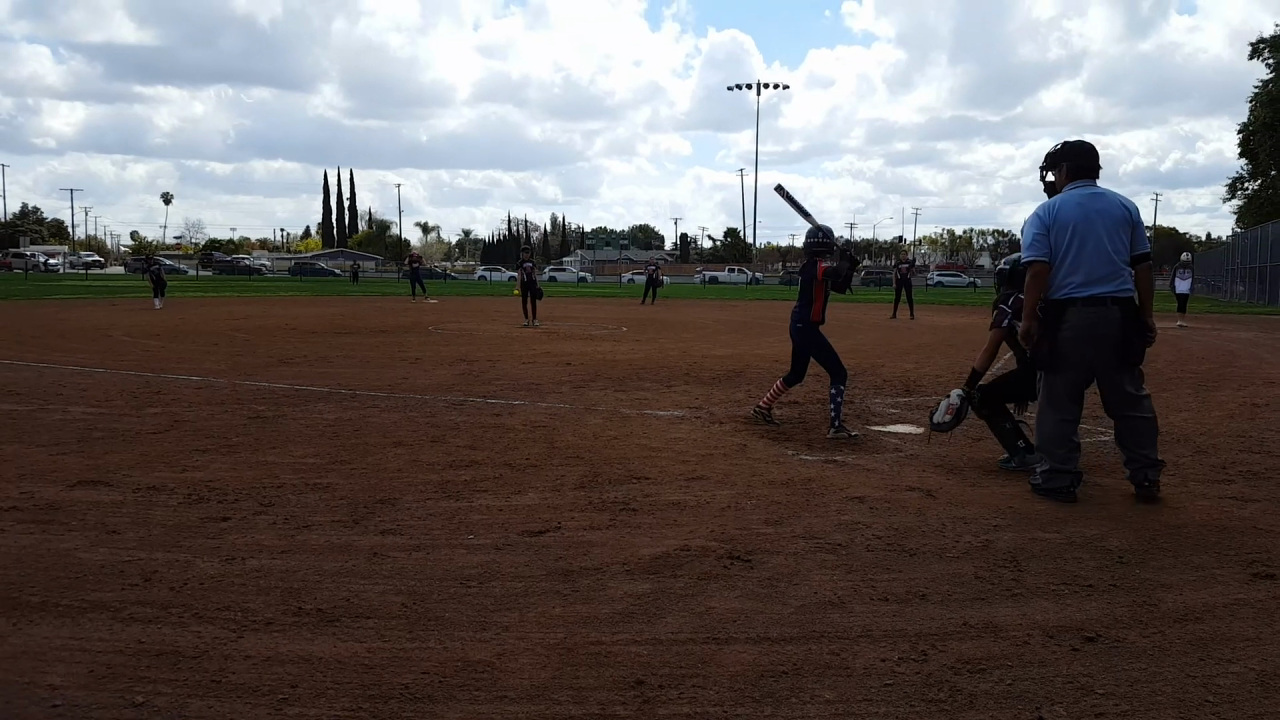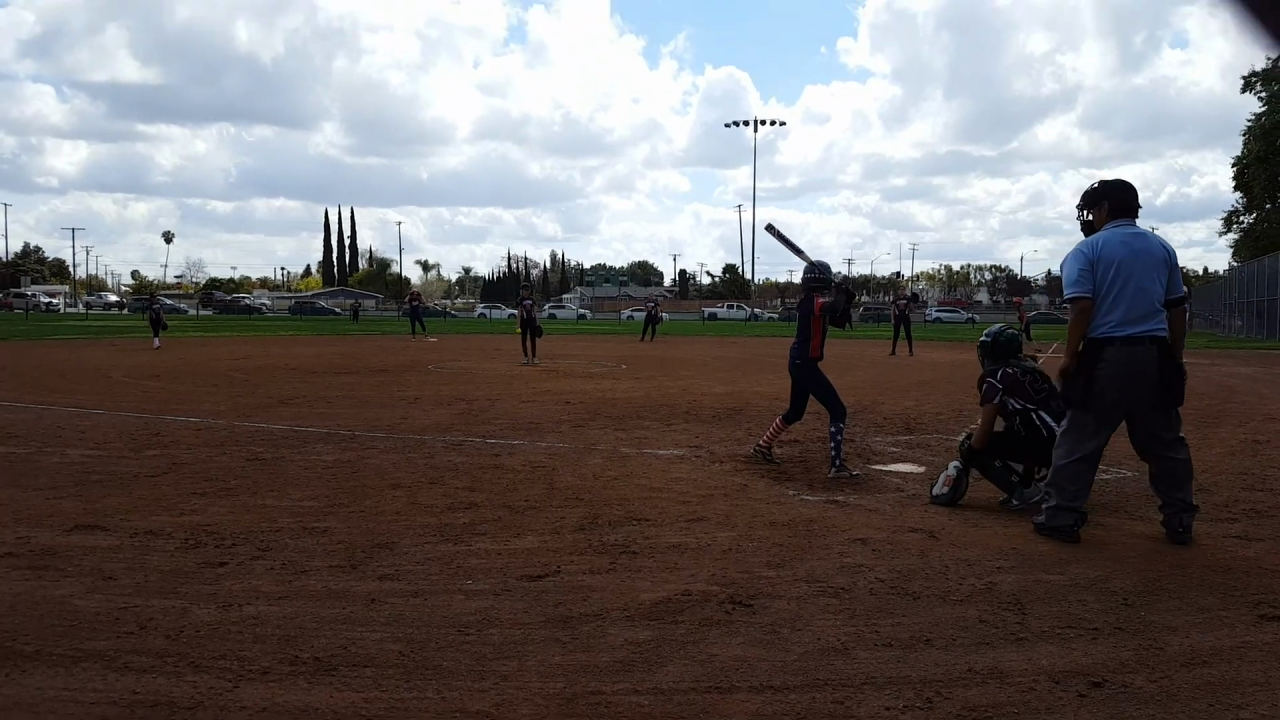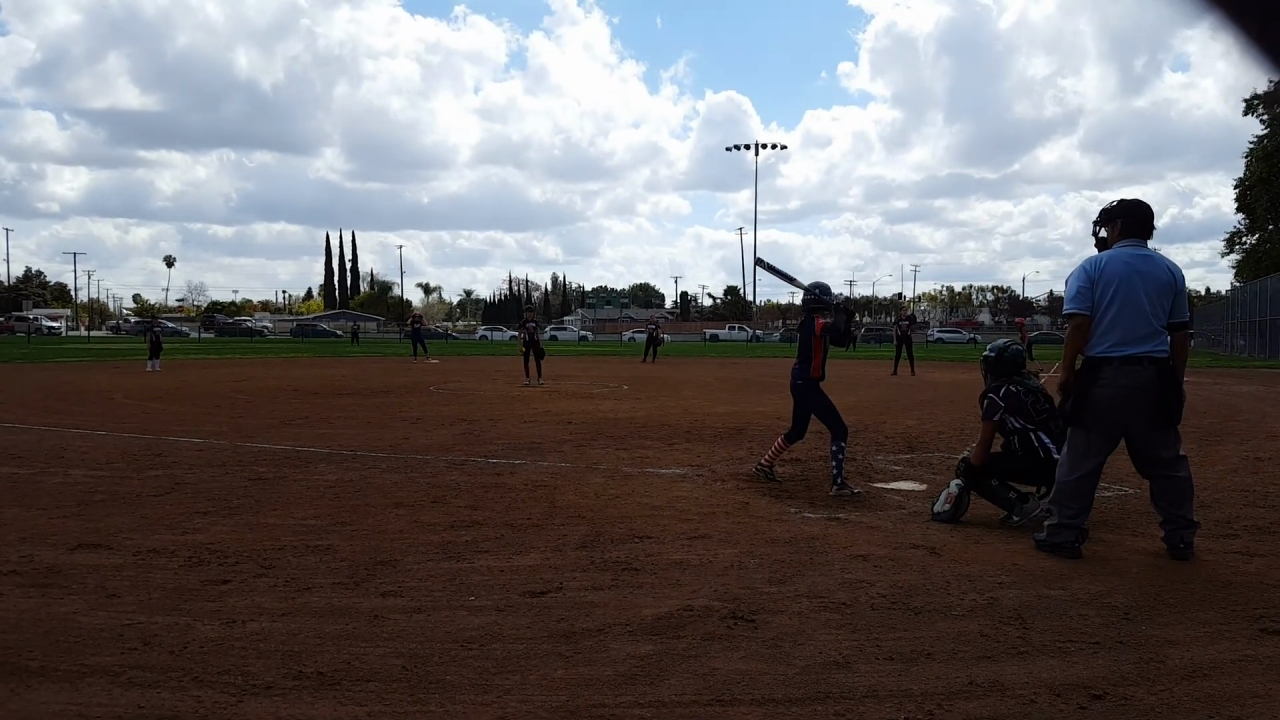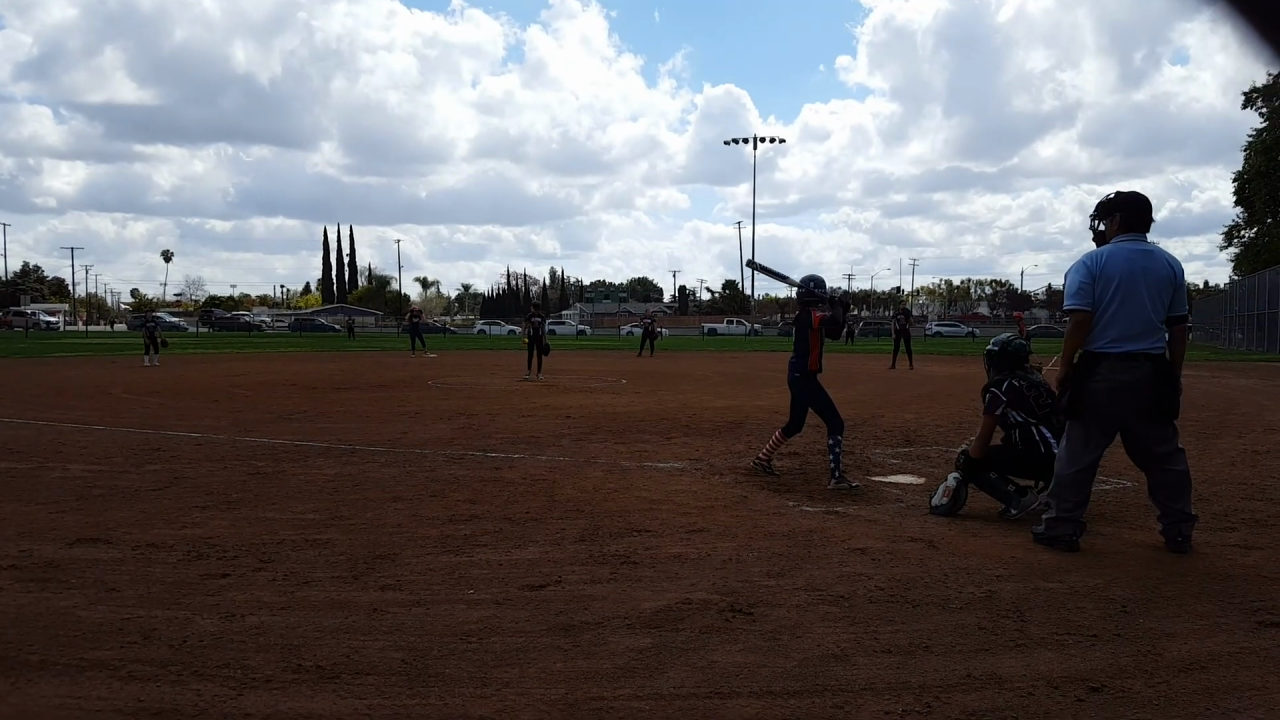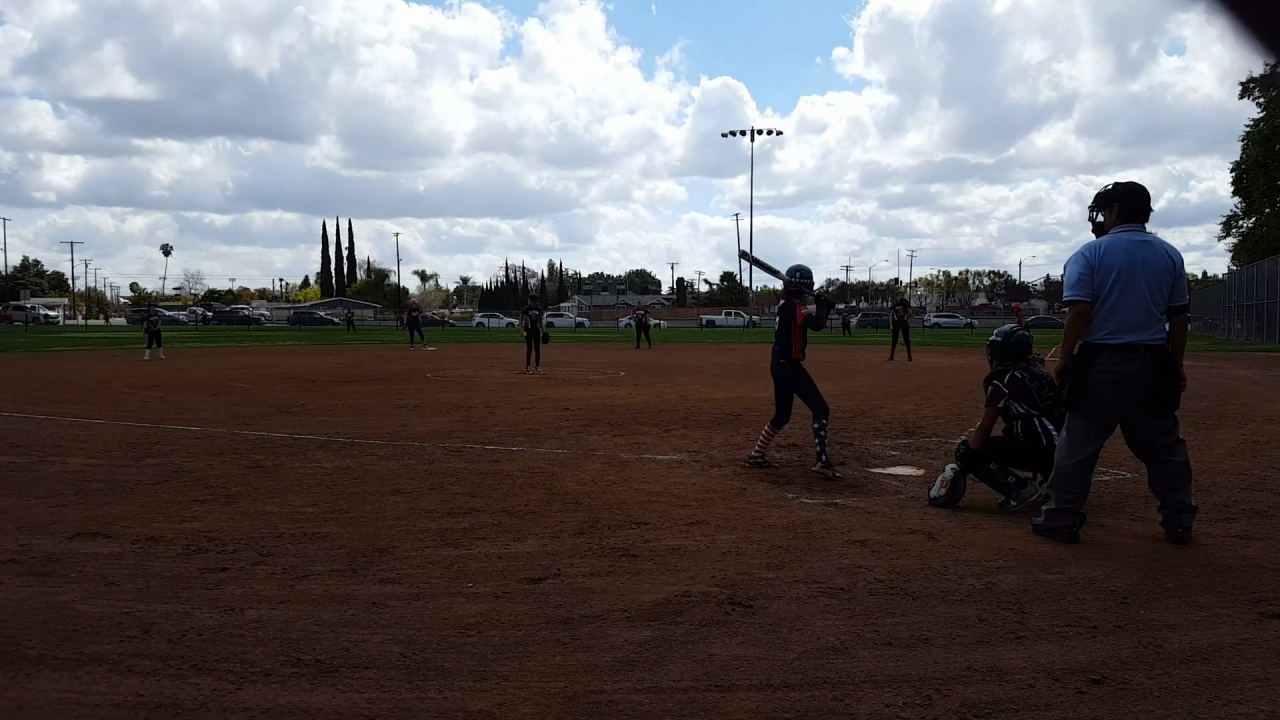
dt=0.5s
person 1, frame 1
left shoulder: (1047, 211)
right shoulder: (1125, 207)
left elbow: (1038, 271)
right elbow: (1142, 266)
left wrist: (1029, 318)
right wrist: (1146, 316)
left hip: (1068, 317)
right hip: (1119, 315)
left knee: (1060, 402)
right knee: (1130, 400)
left ankle: (1058, 478)
right ankle: (1146, 476)
person 1, frame 2
left shoulder: (1088, 249)
right shoulder: (1163, 248)
left elbow: (1082, 307)
right elbow: (1176, 309)
left wrist: (1069, 356)
right wrist: (1177, 358)
left hip: (1106, 357)
right hip: (1155, 357)
left knee: (1080, 440)
right knee: (1165, 442)
left ankle: (1062, 517)
right ankle: (1180, 520)
person 1, frame 3
left shoulder: (1092, 267)
right shoulder: (1171, 271)
left elbow: (1080, 324)
right elbow: (1180, 333)
left wrist: (1067, 370)
right wrist: (1176, 381)
left hip: (1103, 376)
right hip: (1154, 377)
left knee: (1081, 459)
right knee: (1166, 460)
left ankle: (1064, 534)
right ankle: (1181, 537)
person 1, frame 4
left shoulder: (1092, 262)
right shoulder: (1170, 265)
left elbow: (1080, 320)
right elbow: (1178, 327)
left wrist: (1065, 367)
right wrist: (1173, 374)
left hip: (1100, 372)
right hip: (1151, 373)
left knee: (1078, 452)
right knee: (1163, 454)
left ankle: (1062, 527)
right ankle: (1179, 531)
person 1, frame 5
left shoulder: (1091, 253)
right shoulder: (1171, 255)
left elbow: (1079, 312)
right elbow: (1179, 317)
left wrist: (1065, 359)
right wrist: (1177, 365)
left hip: (1101, 363)
right hip: (1152, 364)
left knee: (1078, 443)
right knee: (1164, 445)
left ankle: (1062, 519)
right ankle: (1179, 522)
person 2, frame 1
left shoulder: (813, 266)
right shoulder: (816, 266)
left elbow: (841, 287)
right elbow: (837, 274)
left wrist: (850, 267)
right wrist: (844, 260)
left hip: (800, 326)
right hip: (807, 327)
left knee: (796, 374)
right knee: (838, 373)
left ankle: (762, 408)
right ankle: (835, 426)
person 2, frame 2
left shoulder: (812, 302)
right shoulder: (814, 300)
left elbow: (841, 322)
right elbow: (834, 309)
left wrist: (846, 301)
right wrist: (840, 295)
left hip: (800, 363)
right hip: (805, 364)
left knee: (795, 412)
right knee: (837, 410)
left ankle: (763, 447)
right ankle: (837, 466)
person 2, frame 3
left shoulder: (815, 322)
right shoulder: (813, 322)
left elbow: (842, 341)
right elbow: (836, 329)
left wrist: (847, 321)
right wrist: (840, 315)
left hip: (802, 382)
right hip: (807, 384)
left knee: (797, 431)
right knee: (839, 430)
left ankle: (764, 465)
right ankle: (838, 483)
person 2, frame 4
left shoulder: (806, 316)
right shoulder: (809, 314)
left elbow: (834, 334)
right elbow: (835, 321)
left wrist: (842, 311)
right wrist: (836, 307)
left hip: (798, 375)
right hip: (804, 377)
left knee: (794, 425)
right knee: (835, 423)
left ankle: (763, 459)
right ankle: (836, 477)
person 2, frame 5
left shoulder: (787, 305)
right shoulder: (794, 306)
left elbow: (814, 324)
right elbow: (817, 324)
left wrist: (825, 307)
right wrist: (821, 305)
left hip: (780, 364)
right hip: (789, 365)
left knee: (781, 415)
right knee: (820, 409)
left ankle: (757, 455)
right ankle: (822, 461)
person 3, frame 1
left shoulder: (1008, 303)
left elbow: (989, 351)
left wrist: (967, 389)
right wrist: (1024, 395)
left knee: (982, 397)
left ankle: (1024, 453)
person 3, frame 2
left shoulder: (996, 376)
right shoulder: (1030, 367)
left elbow: (985, 430)
left wrist: (963, 465)
left hip: (1043, 444)
left knee: (971, 446)
left ankle: (1023, 489)
person 3, frame 3
left shoulder: (998, 393)
right shoulder: (1031, 384)
left elbow: (983, 446)
left wrist: (963, 482)
left hip: (1040, 465)
left knee: (968, 467)
left ankle: (1021, 505)
person 3, frame 4
left shoulder: (1000, 387)
right shoulder: (1034, 379)
left elbow: (983, 440)
left wrist: (962, 473)
left hip: (1040, 458)
left knee: (968, 459)
left ankle: (1020, 498)
person 3, frame 5
left shoulder: (1002, 378)
right shoulder: (1036, 371)
left elbow: (983, 430)
left wrist: (961, 465)
left hip: (1041, 451)
left knee: (968, 450)
left ankle: (1020, 489)
